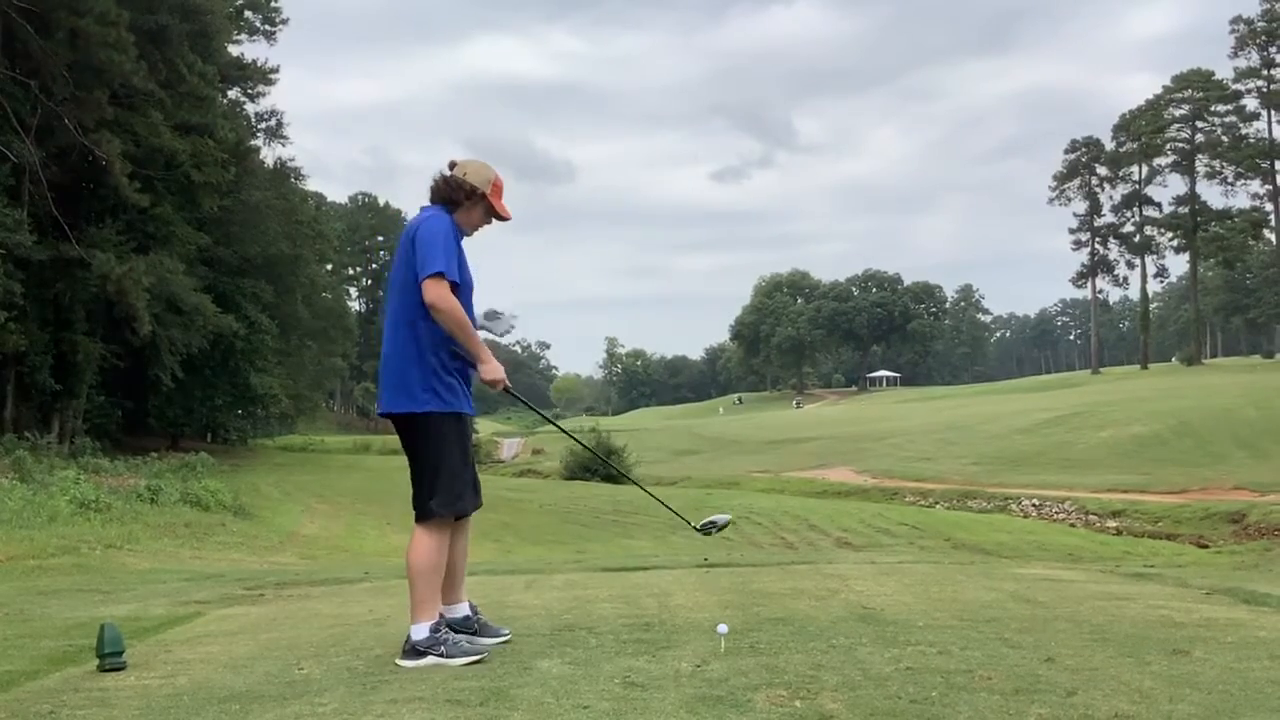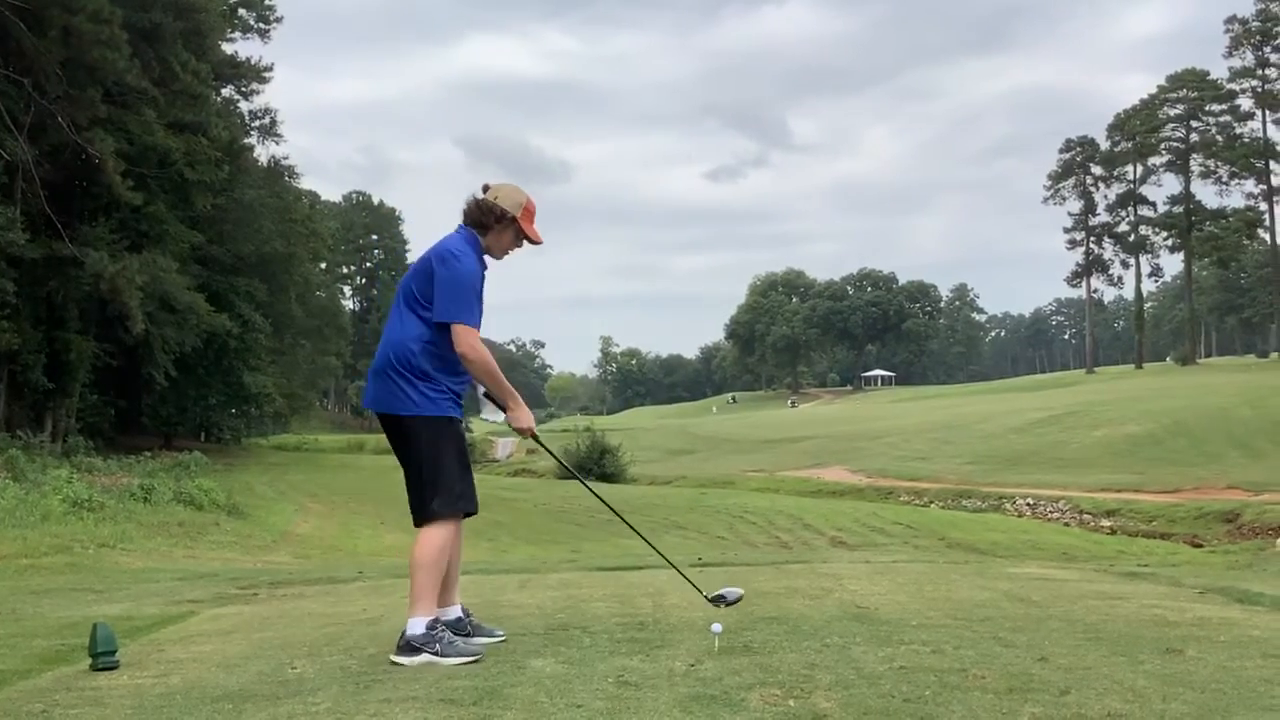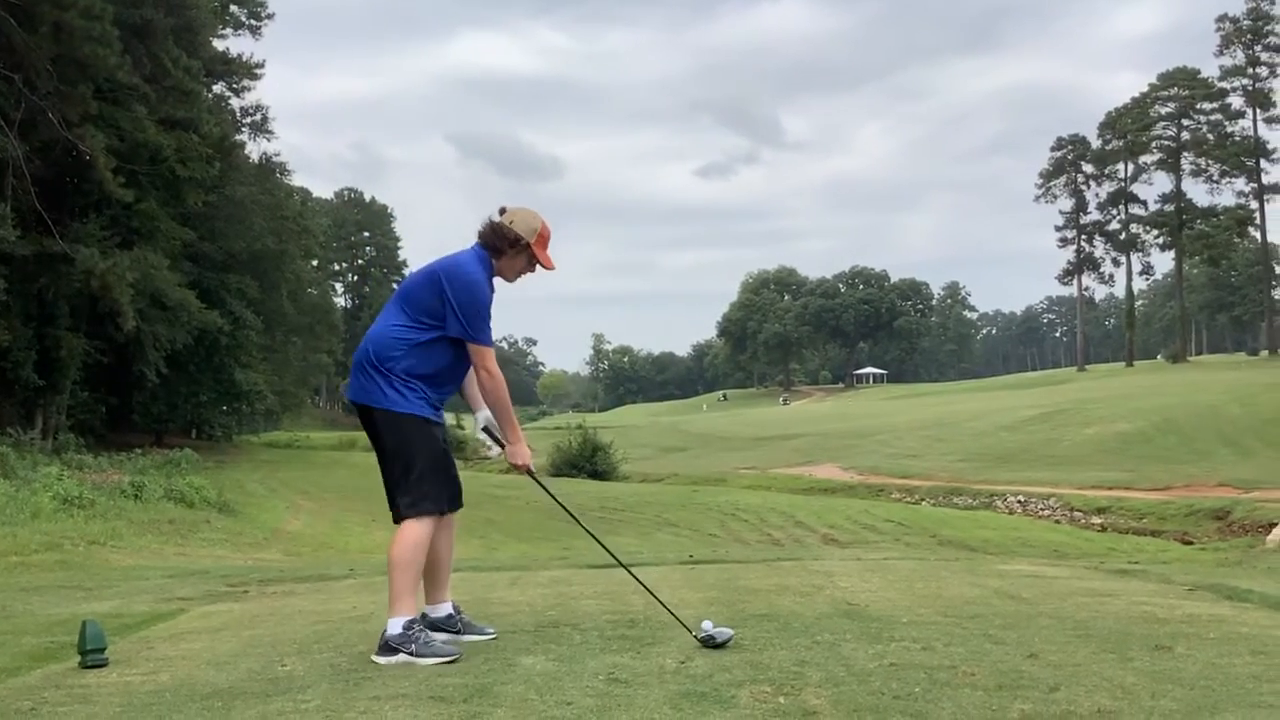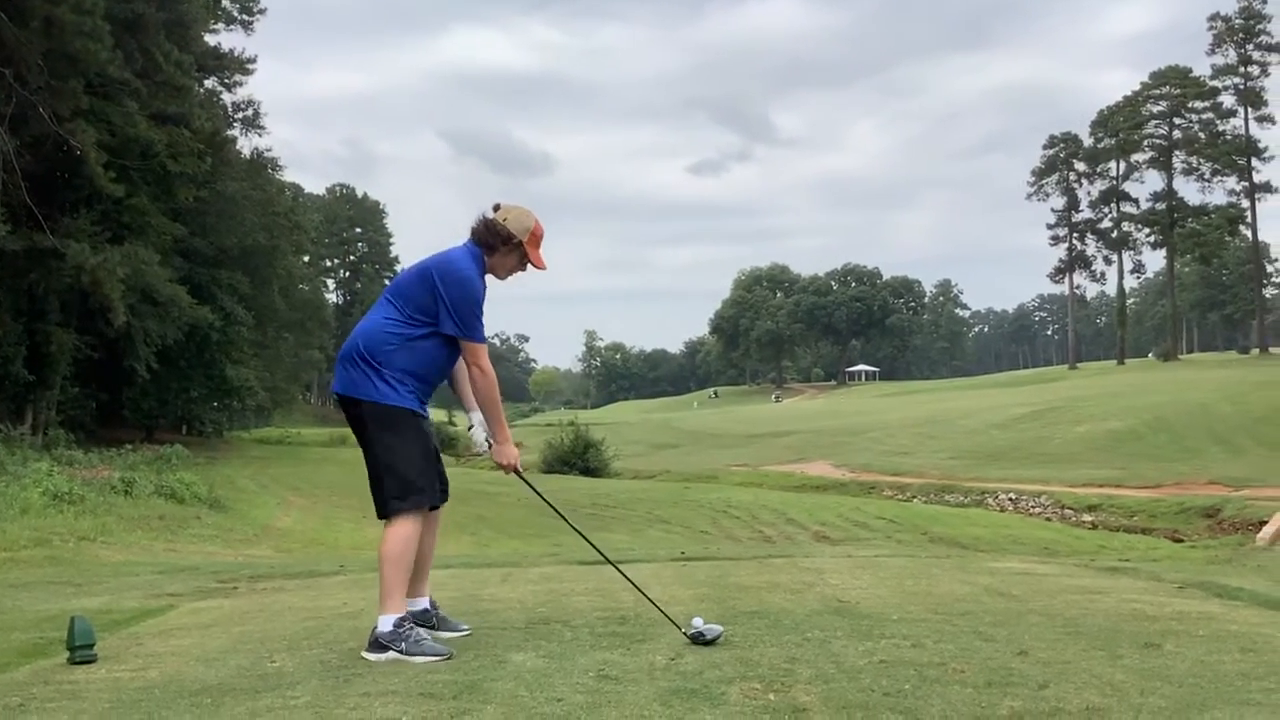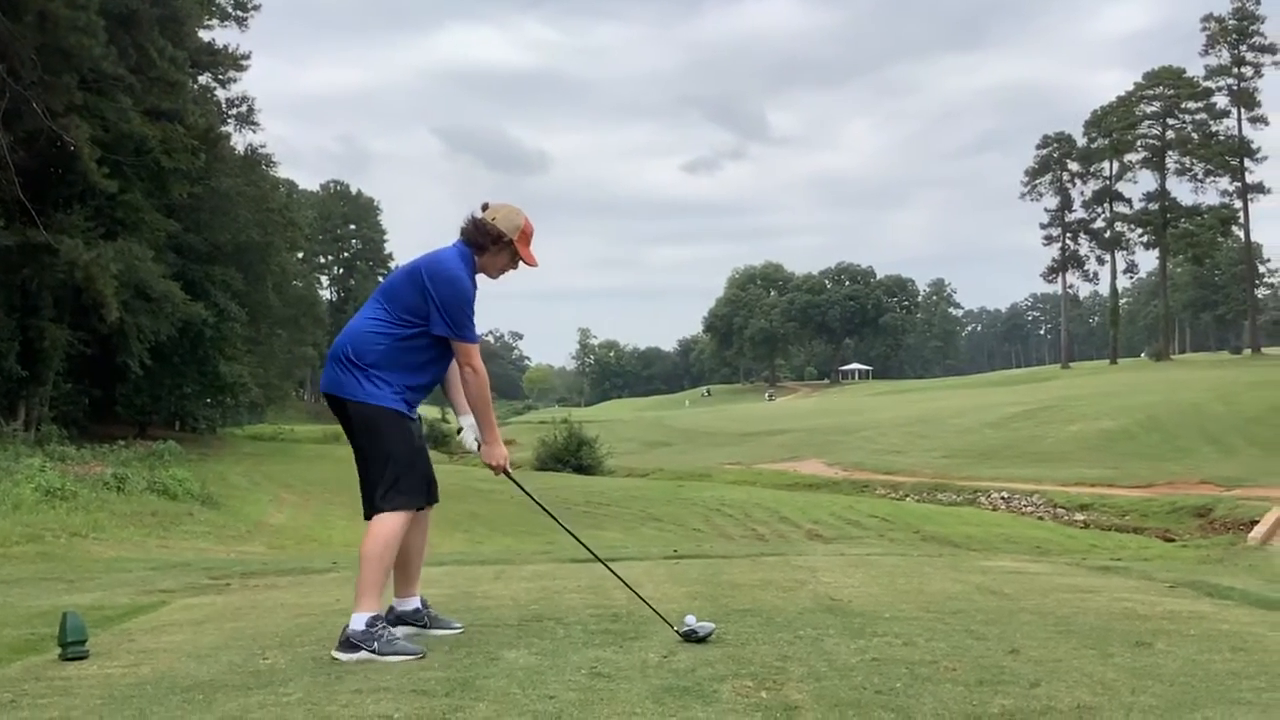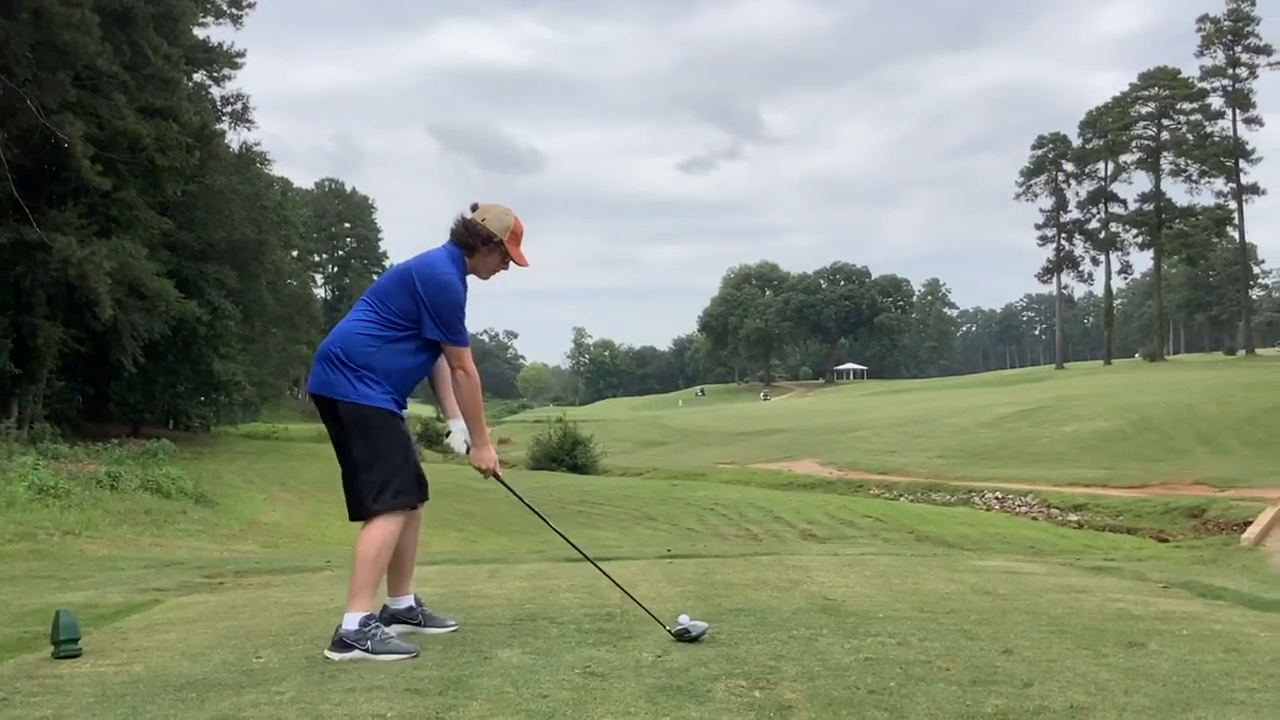
dt=0.3s
person 1, frame 1
left shoulder: (435, 230)
right shoulder: (435, 225)
right elbow: (437, 298)
left wrist: (476, 327)
right wrist: (483, 356)
left hip: (435, 388)
right hip: (428, 390)
left knee: (459, 505)
right knee: (437, 511)
left ankle: (456, 613)
right ankle: (423, 636)
person 1, frame 2
left shoulder: (458, 254)
right shoulder: (459, 258)
right elbow: (467, 347)
left wrist: (490, 390)
right wrist: (514, 403)
left hip: (422, 393)
right hip: (416, 395)
left knee: (453, 508)
right knee: (441, 511)
left ankle: (448, 615)
right ankle: (419, 633)
person 1, frame 3
left shoulder: (468, 272)
right shoulder: (467, 277)
left elbow: (464, 359)
right elbow: (487, 369)
left wrist: (482, 414)
right wrist: (515, 439)
left hip: (405, 391)
right hip: (392, 390)
left knee: (443, 504)
right knee: (419, 508)
left ankle: (440, 613)
right ankle: (399, 631)
person 1, frame 4
left shoulder: (460, 268)
right shoulder: (461, 273)
left elbow: (456, 358)
right elbow: (479, 366)
left wrist: (476, 418)
right wrist: (502, 438)
left hip: (389, 386)
right hip: (378, 383)
left knee: (429, 499)
right knee: (409, 502)
left ankle: (416, 608)
right ankle: (389, 629)
person 1, frame 5
left shoulder: (450, 268)
right shoulder: (451, 274)
left elbow: (450, 357)
right elbow: (471, 366)
left wrist: (466, 420)
right wrist: (492, 439)
left hip: (378, 385)
right hip: (365, 383)
left knee: (419, 498)
right knee: (396, 502)
left ankle: (407, 607)
right ankle: (361, 628)
person 1, frame 6
left shoulder: (441, 269)
right shoulder: (442, 278)
left elbow: (439, 359)
right elbow: (463, 369)
left wrist: (456, 424)
right wrist: (481, 443)
left hip: (360, 386)
right hip: (354, 385)
left knee: (409, 497)
right knee: (390, 503)
left ankle: (400, 606)
right ankle: (355, 628)
